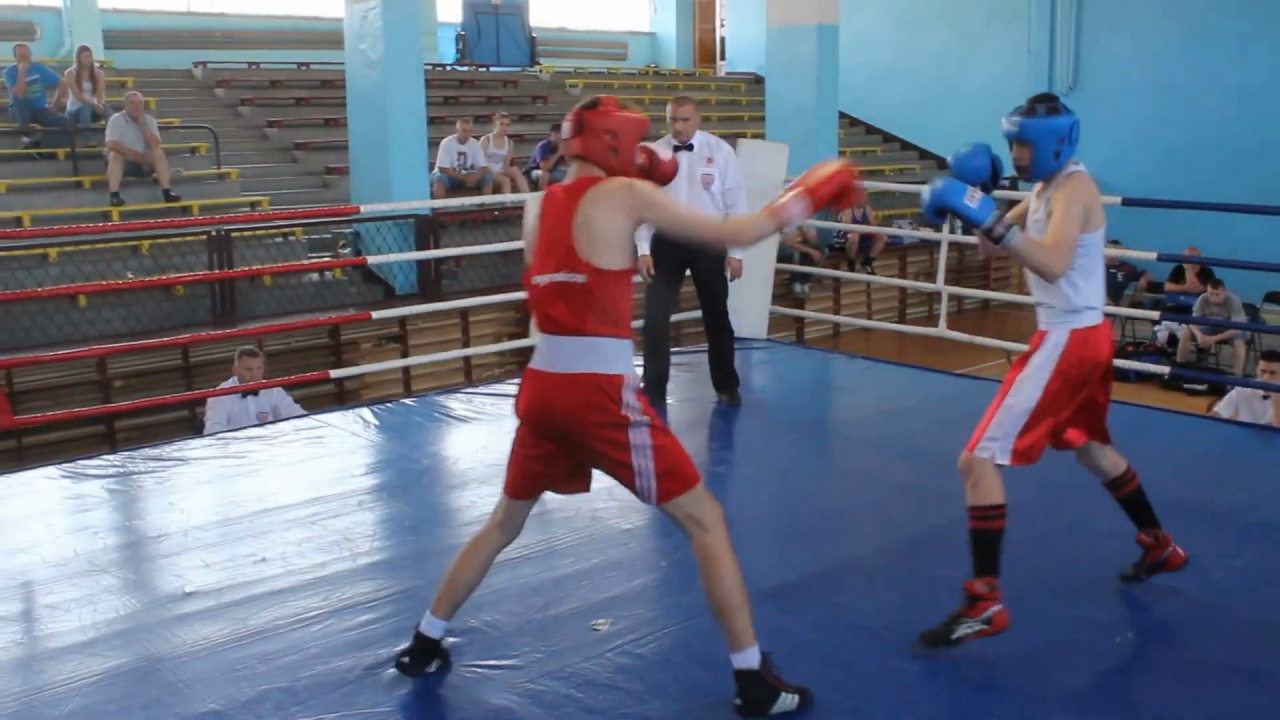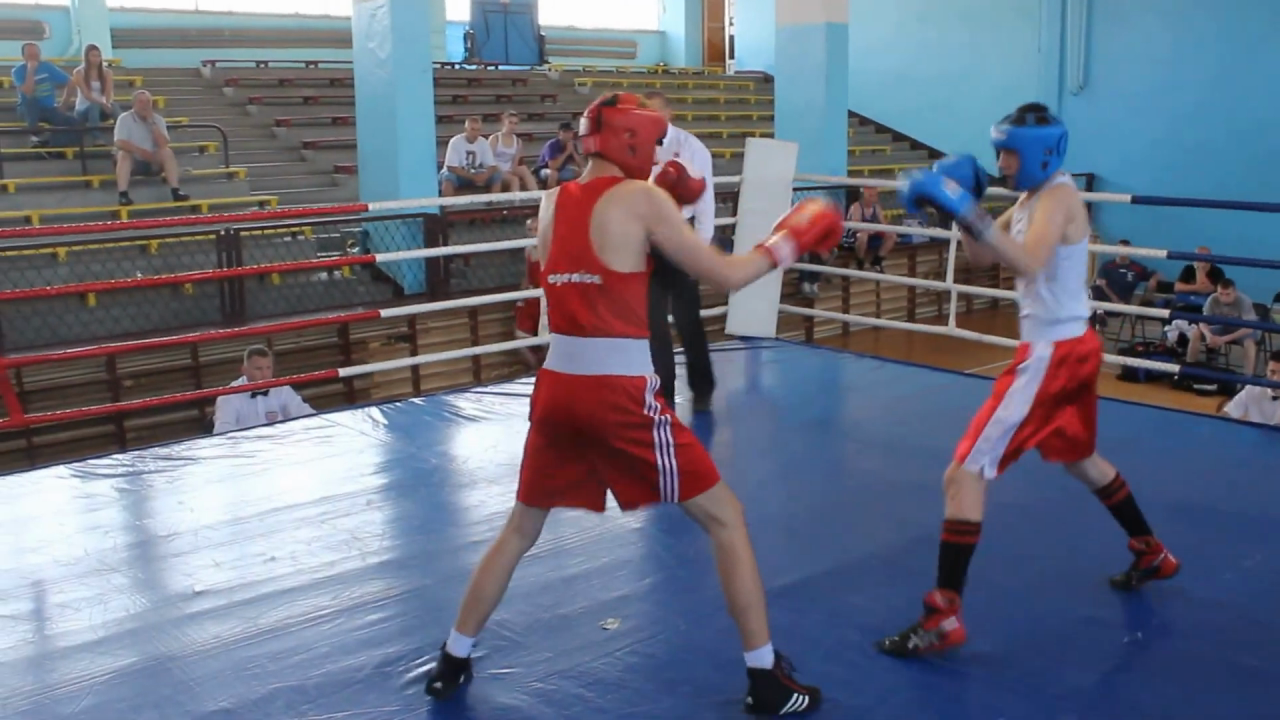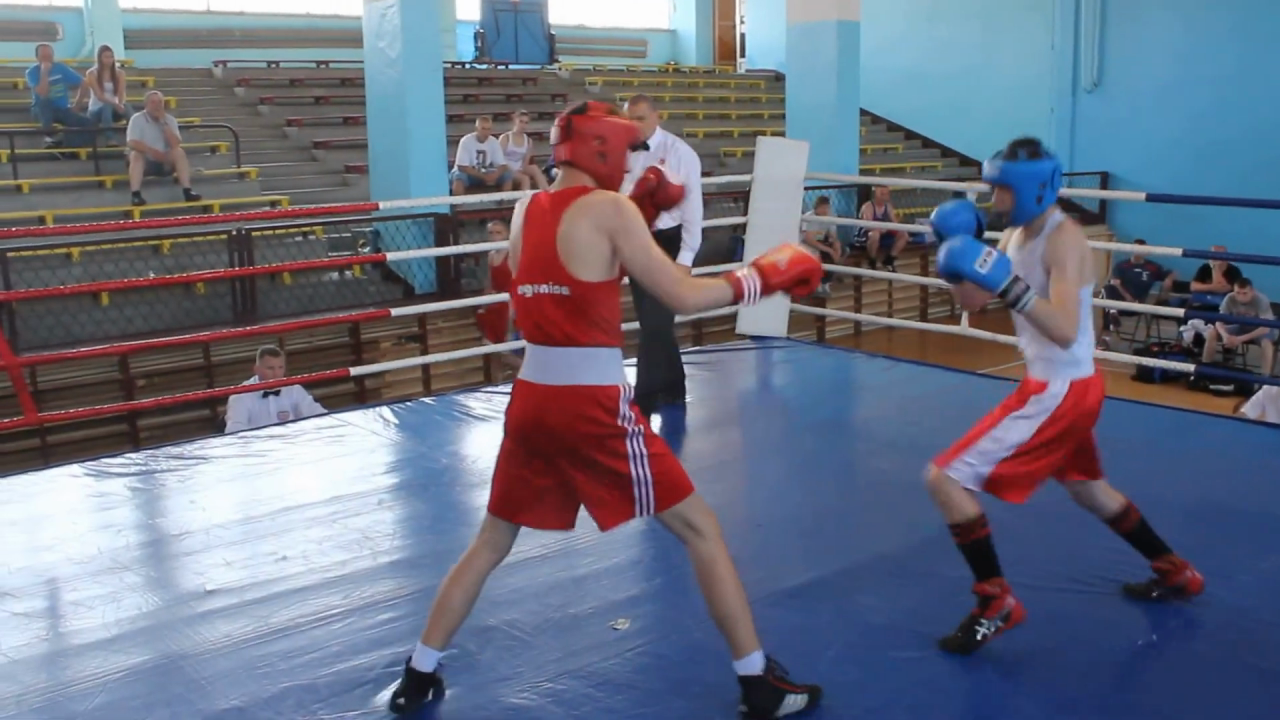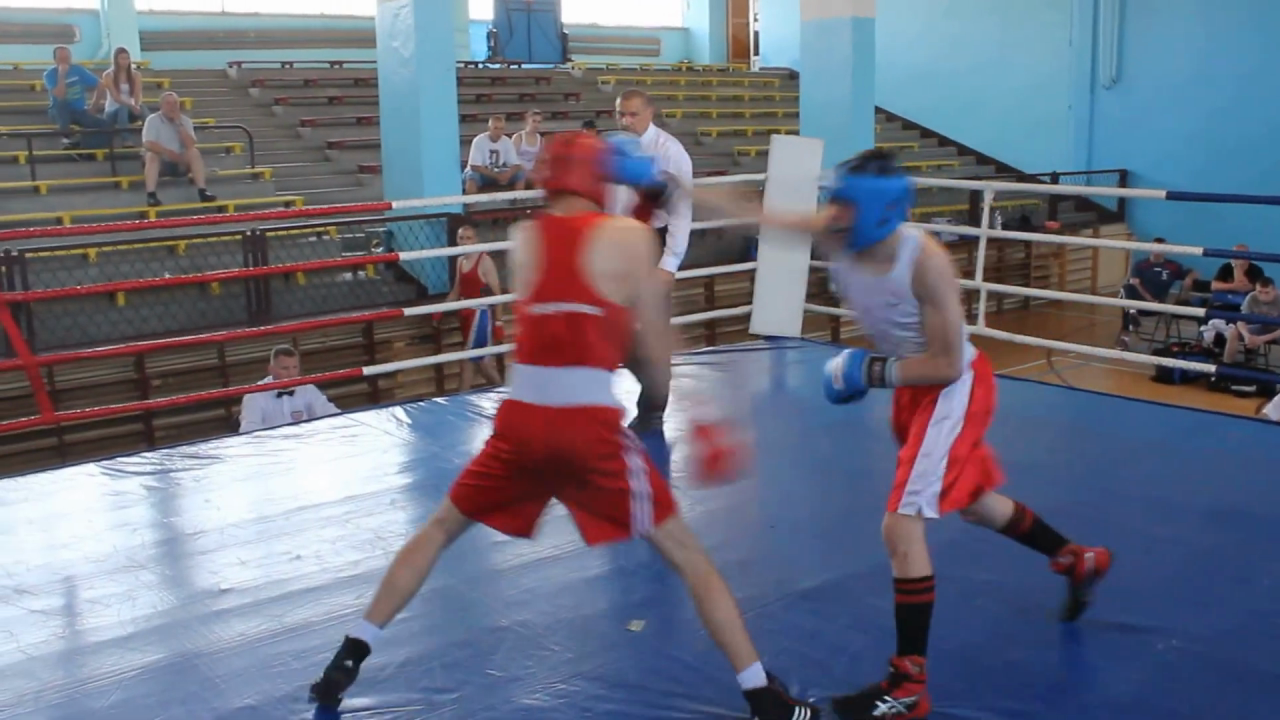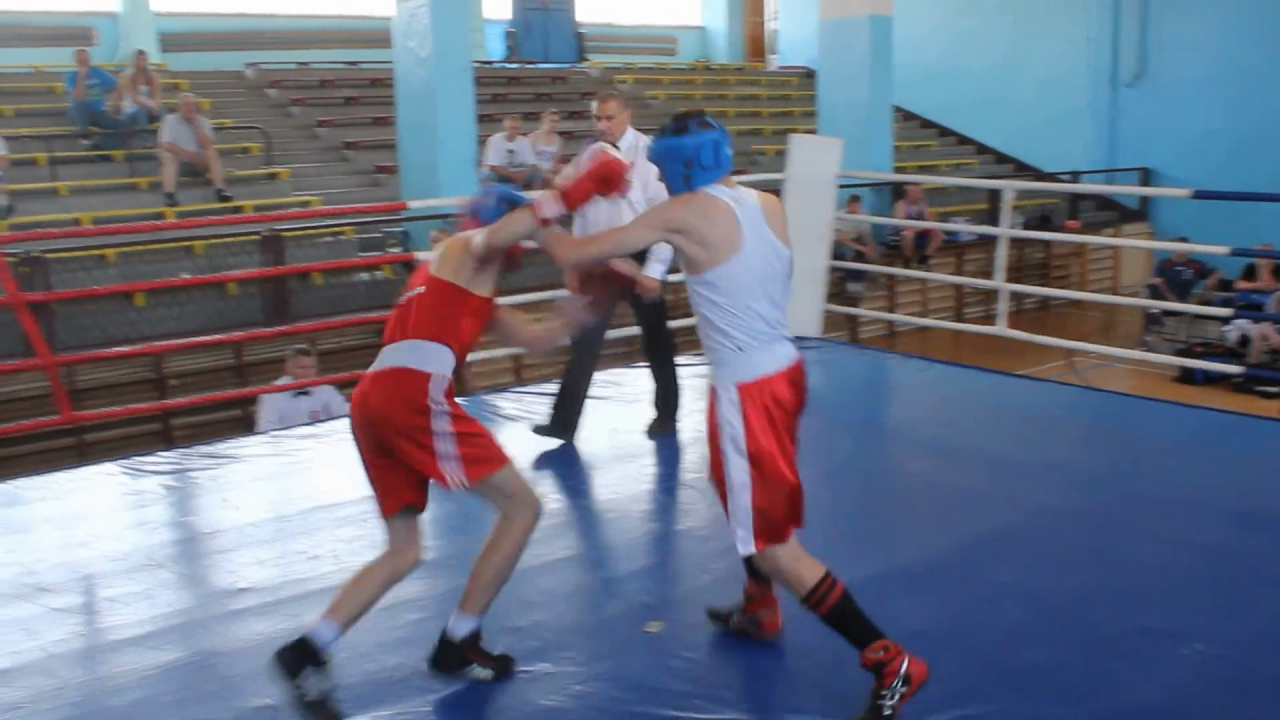
dt=0.4s
person 1, frame 1
left shoulder: (537, 206)
right shoulder: (624, 193)
right elbow: (733, 234)
right wrist: (804, 198)
left hip: (543, 387)
right hip: (603, 392)
left knee: (503, 523)
right knee: (704, 522)
left ankle: (424, 645)
person 1, frame 2
left shoulder: (552, 204)
right shoulder: (641, 199)
right elbow: (725, 275)
right wrist: (791, 238)
left hip: (557, 388)
right hip: (623, 394)
left knee: (520, 530)
right knee: (724, 519)
left ankle: (452, 662)
person 1, frame 3
left shoulder: (525, 211)
right shoulder: (609, 209)
right elbow: (683, 296)
right wrist: (763, 275)
left hip: (532, 400)
right hip: (595, 403)
left knee: (489, 545)
right knee: (701, 532)
person 1, frame 4
left shoulder: (524, 236)
right shoulder: (627, 235)
right elbow: (656, 346)
left hip: (521, 422)
right hip: (593, 428)
left knee: (440, 530)
right knee: (686, 556)
left ankle: (349, 658)
person 1, frame 5
left shoulder: (483, 299)
right shoulder: (472, 247)
left elbow: (541, 339)
right elbow: (504, 231)
right wrist: (569, 195)
left hip: (376, 402)
right hip: (415, 398)
left knee: (403, 553)
right knee: (522, 507)
left ankle: (308, 650)
right ankle: (457, 643)
person 2, frame 1
left shoulder: (1074, 188)
right shoulder: (1045, 188)
left elbow: (1053, 265)
right elbow: (996, 248)
left wrist: (985, 214)
right wrist: (978, 208)
left hip: (1069, 341)
right hip: (1084, 337)
left knee: (978, 460)
right knee: (1091, 446)
left ankle: (984, 601)
right ankle: (1159, 546)
person 2, frame 2
left shoulder: (1057, 198)
right shoulder: (1035, 196)
left elbow: (1028, 264)
right elbow: (983, 256)
left wrist: (963, 212)
right wrist: (965, 204)
left hip: (1054, 353)
right hip: (1070, 346)
left knee: (964, 474)
right knee: (1079, 457)
left ankle: (944, 617)
right ankle: (1152, 553)
person 2, frame 3
left shoulder: (1064, 240)
right shoulder: (1019, 236)
left elbow: (1064, 331)
right elbow: (972, 302)
left wrist: (1004, 280)
right wrist: (959, 254)
left hip: (1061, 389)
right hip: (1057, 385)
left knee: (946, 478)
right knee: (1087, 487)
left ankle: (996, 601)
right ankle: (1175, 572)
person 2, frame 4
left shoulder: (927, 259)
right shoulder: (838, 233)
left elbow: (947, 363)
right elbow: (757, 216)
left wrist: (873, 372)
left hip: (956, 386)
right hip: (914, 388)
left knee: (901, 526)
right knee: (971, 498)
right ankle: (1077, 560)
person 2, frame 5
left shoulder: (683, 214)
right shoulder: (768, 204)
left elbow: (577, 253)
left hip: (747, 391)
right hip: (784, 372)
left knee: (764, 550)
right knee: (755, 501)
left ankle: (890, 662)
right ankle: (759, 610)
person 3, frame 1
left shoulder: (720, 151)
left elbow: (736, 203)
left wrist: (735, 251)
right wrist: (643, 249)
right hip: (667, 241)
left knee: (716, 317)
right knee: (655, 316)
left ankle: (726, 384)
right ankle: (654, 389)
person 3, frame 2
left shoulder: (691, 147)
left elbow: (704, 200)
left knee: (687, 317)
right knee: (651, 320)
left ankle: (702, 386)
right ankle: (663, 389)
person 3, frame 3
left shoulder: (679, 153)
left elbow: (692, 208)
left wrist: (685, 256)
left hip: (666, 244)
left knee: (656, 324)
right knee: (653, 324)
left ankle: (643, 403)
right ankle: (673, 390)
person 3, frame 4
left shoulder: (669, 151)
left elbow: (680, 210)
right elbow: (601, 204)
left wrist: (669, 262)
left hip: (654, 243)
left ankle: (650, 409)
right ankle: (657, 387)
person 3, frame 5
left shoulder: (648, 154)
right shoulder: (589, 157)
right elbow: (582, 214)
left wrist: (654, 269)
left hip: (639, 254)
left knee: (655, 337)
right knee: (586, 338)
left ankle: (666, 413)
right ankle: (564, 420)
